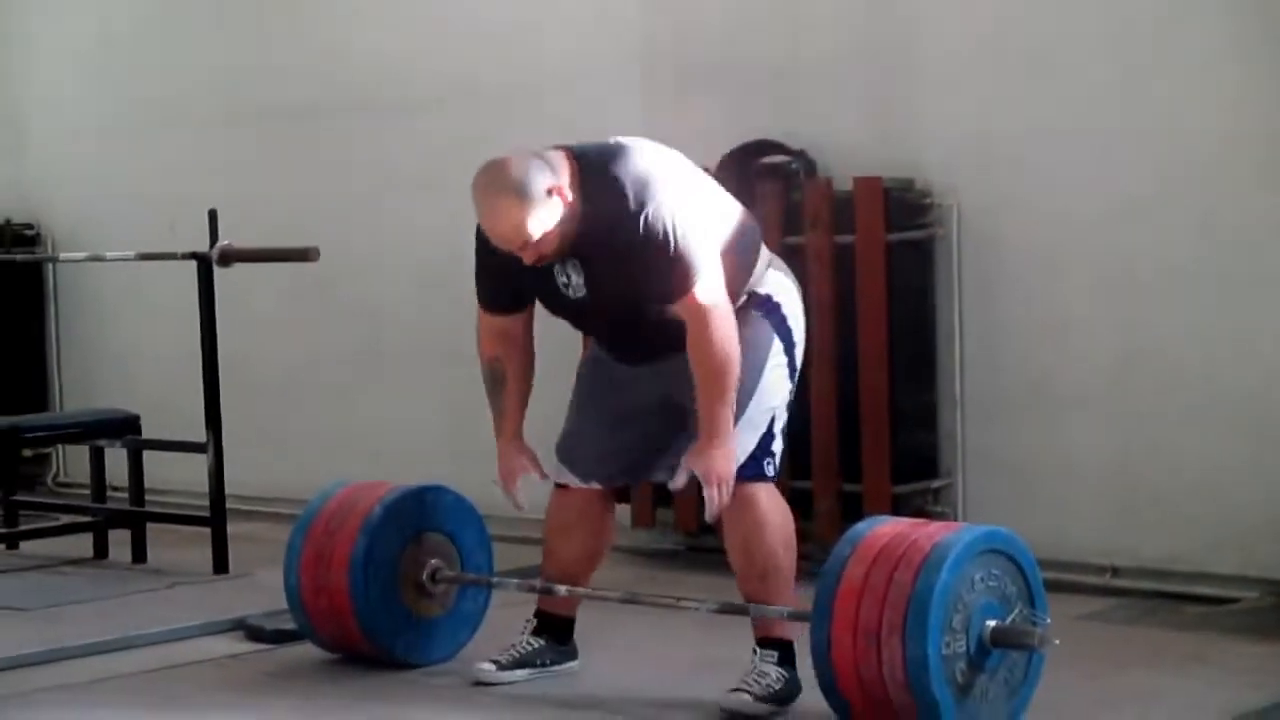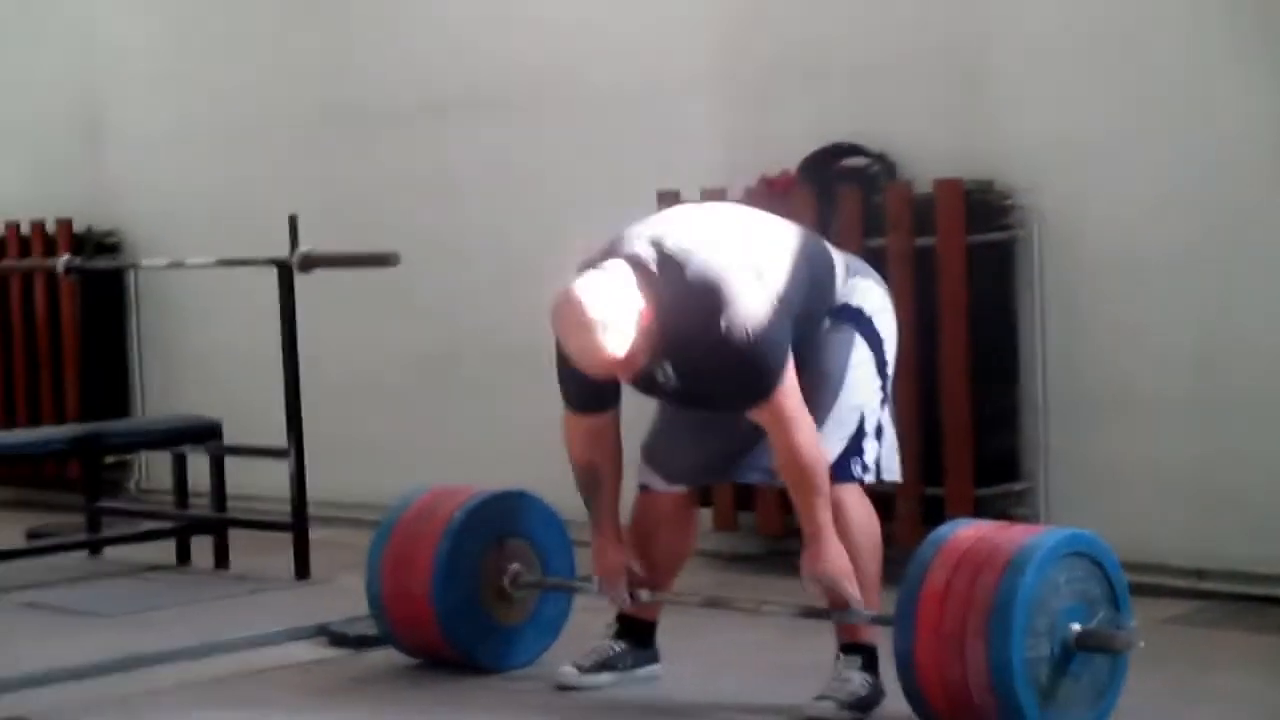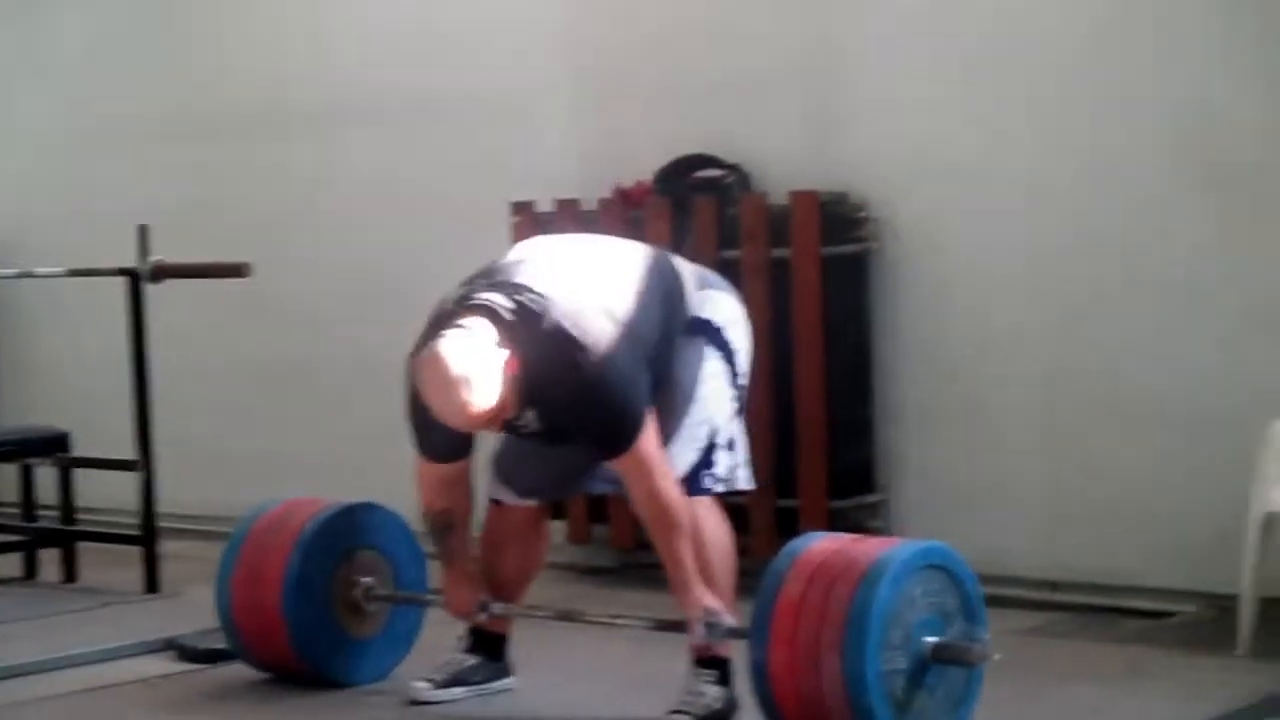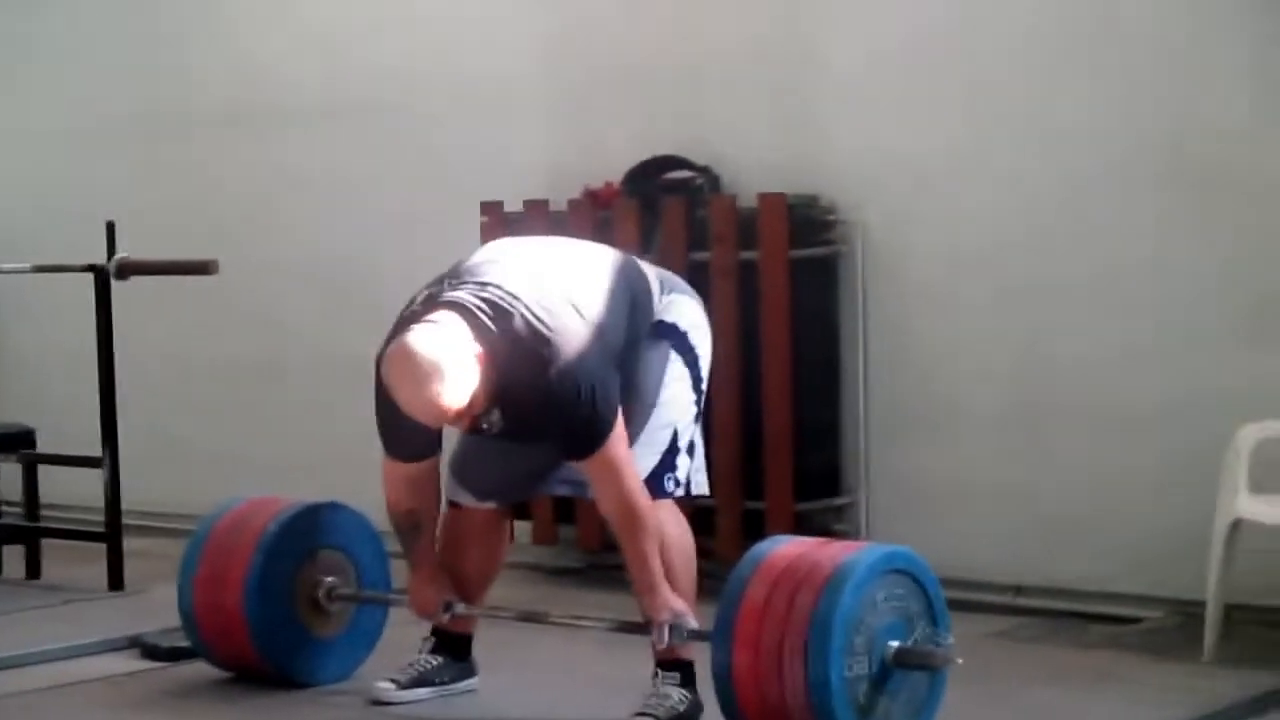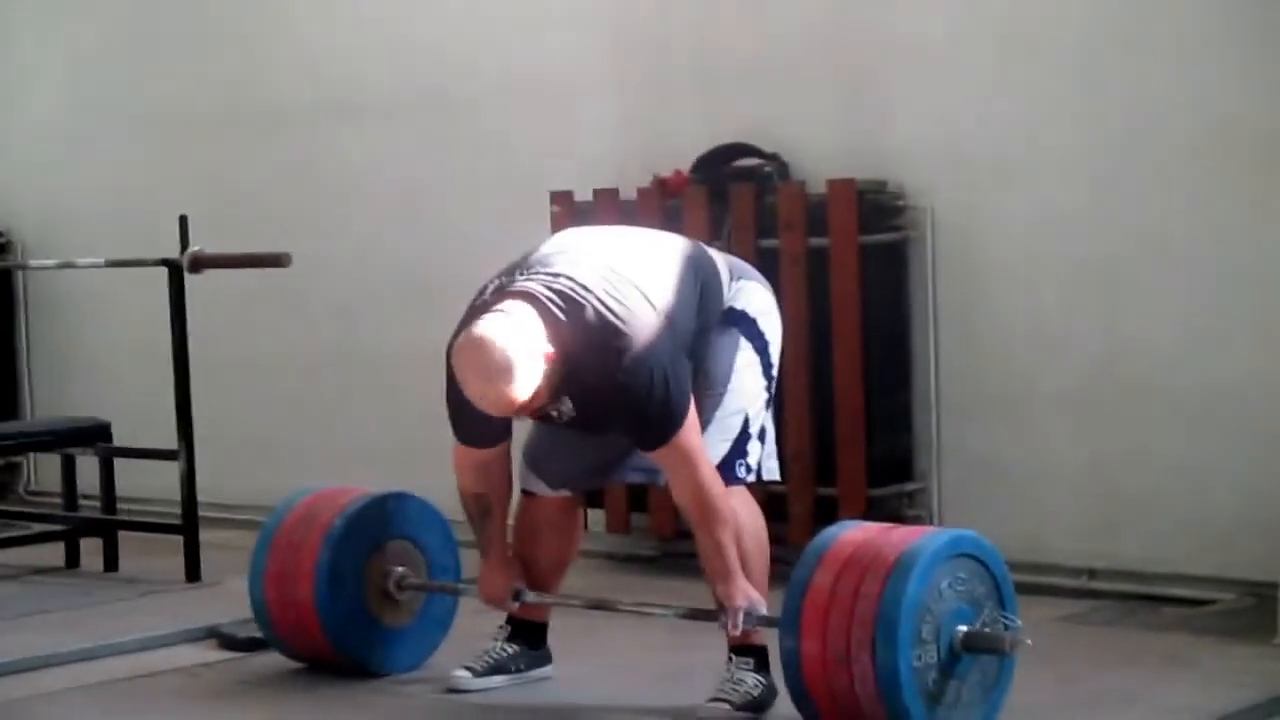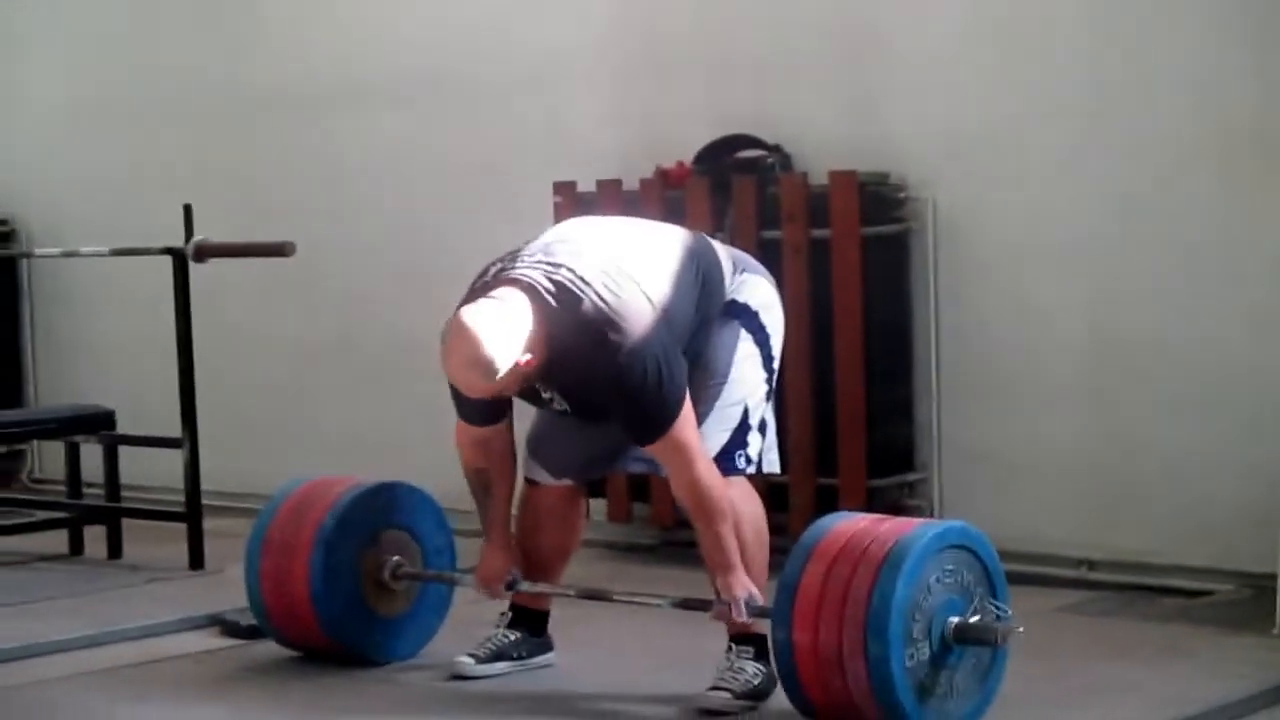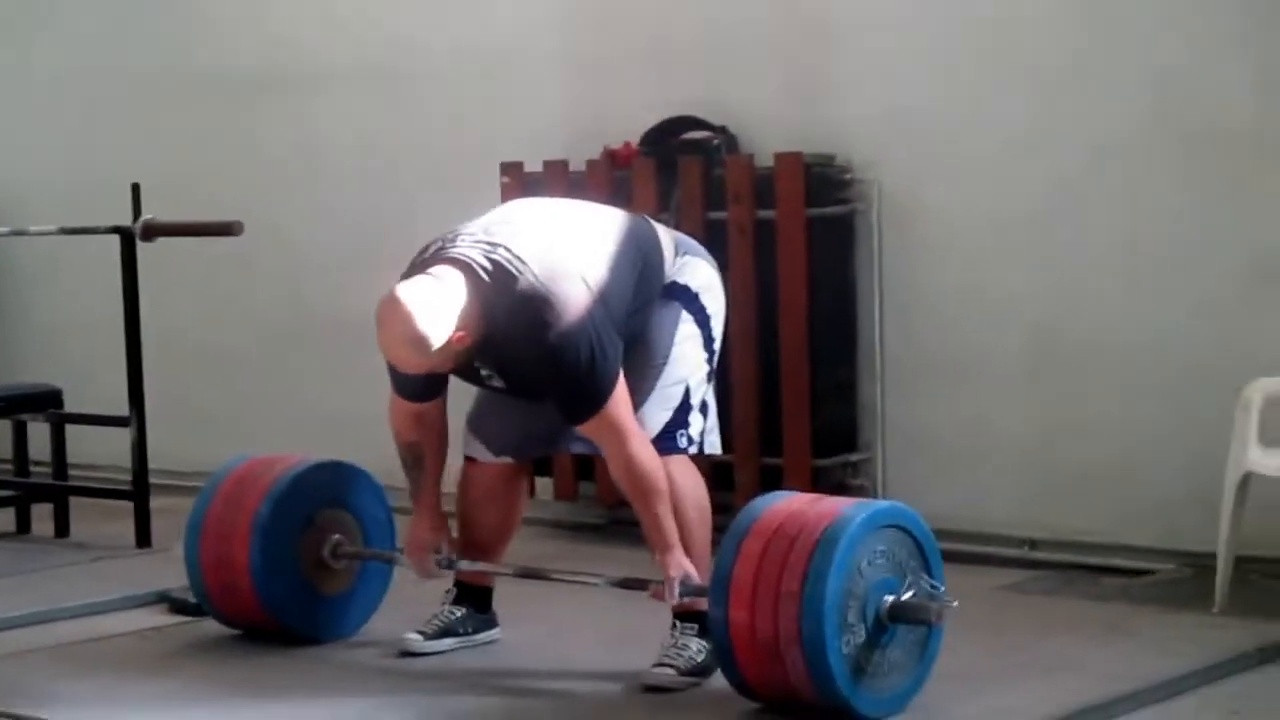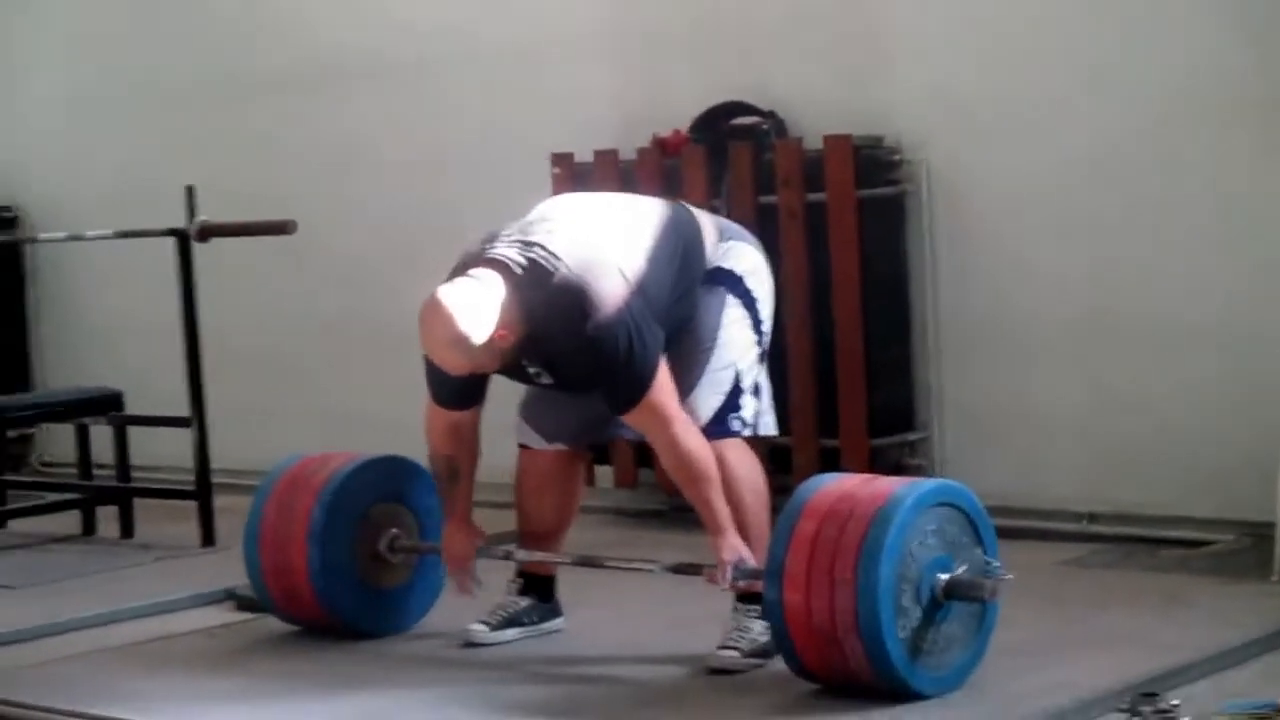
dt=0.2s
person 1, frame 1
left shoulder: (647, 199)
right shoulder: (506, 231)
left elbow: (709, 317)
right elbow: (501, 335)
left wrist: (714, 435)
right wrist: (508, 437)
left hip: (741, 313)
right hip: (628, 349)
left knee: (741, 475)
right knee: (579, 478)
left ankle: (777, 657)
right ankle: (549, 636)
person 1, frame 2
left shoulder: (725, 308)
right shoulder: (587, 317)
left elbow: (790, 435)
right elbow: (587, 435)
left wrist: (822, 541)
right wrist: (606, 537)
left hip: (832, 315)
left knee: (831, 474)
right knee: (665, 477)
left ankle: (859, 663)
right ankle: (633, 638)
person 1, frame 3
left shoulder: (591, 361)
right shoulder: (441, 370)
left elbow: (648, 484)
right elbow: (442, 483)
left wrist: (691, 588)
right wrist: (458, 572)
left knee: (683, 484)
right knee: (515, 491)
left ankle: (713, 677)
right ankle: (486, 653)
person 1, frame 4
left shoulder: (560, 363)
right shoulder: (404, 371)
left elbow: (616, 487)
right elbow: (408, 481)
left wrist: (654, 590)
right wrist: (425, 572)
left knee: (648, 488)
right knee: (473, 491)
left ankle: (675, 679)
right ankle: (450, 652)
person 1, frame 5
left shoulder: (631, 353)
right shoulder: (477, 359)
left elbow: (690, 476)
right elbow: (478, 464)
left wrist: (730, 580)
right wrist: (495, 559)
left knee: (720, 477)
right knee: (546, 480)
left ankle: (750, 664)
right ankle: (525, 640)
person 1, frame 6
left shoulder: (624, 345)
right shoulder: (476, 335)
left elbow: (687, 468)
right elbow: (482, 441)
left wrist: (729, 572)
right wrist: (497, 539)
left hip: (727, 304)
left knee: (719, 467)
right knee: (549, 468)
left ankle: (749, 653)
right ankle: (527, 627)
person 1, frame 7
left shoulder: (557, 326)
right shoulder: (417, 308)
left elbow: (621, 445)
right elbow: (416, 414)
left wrist: (668, 550)
right wrist: (427, 514)
left hip: (669, 286)
left knee: (660, 446)
right knee: (490, 446)
left ankle: (694, 629)
right ankle: (472, 604)
person 1, frame 8
left shoulder: (597, 321)
right shoulder: (461, 316)
left elbow: (668, 432)
right elbow: (451, 425)
left wrist: (723, 534)
right wrist: (456, 524)
left hip: (714, 271)
left knee: (713, 432)
right knee: (544, 435)
left ankle: (756, 610)
right ankle: (535, 593)
